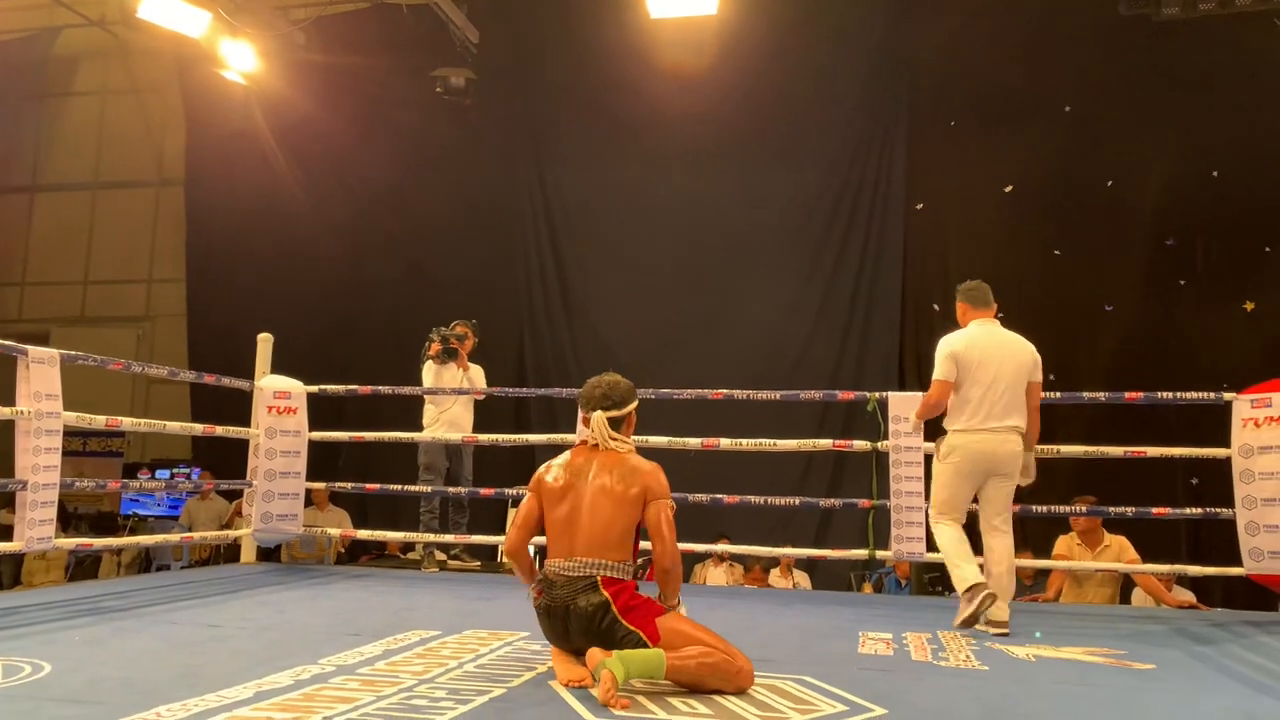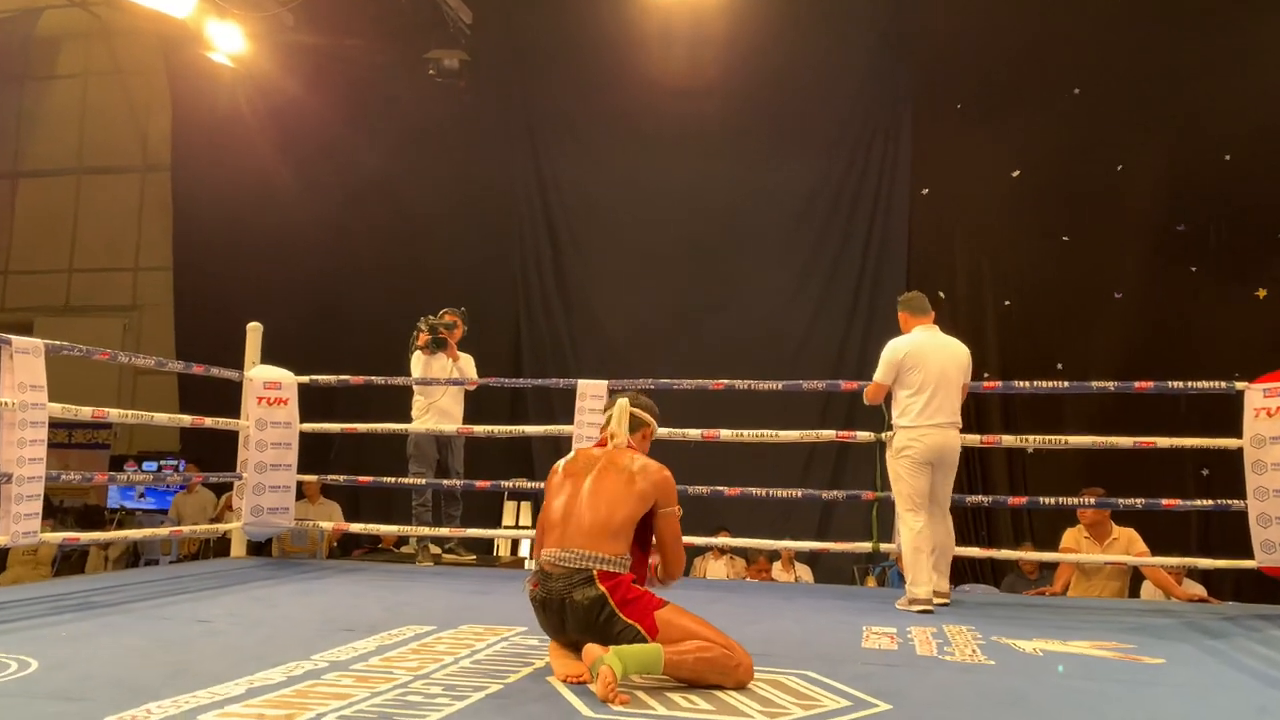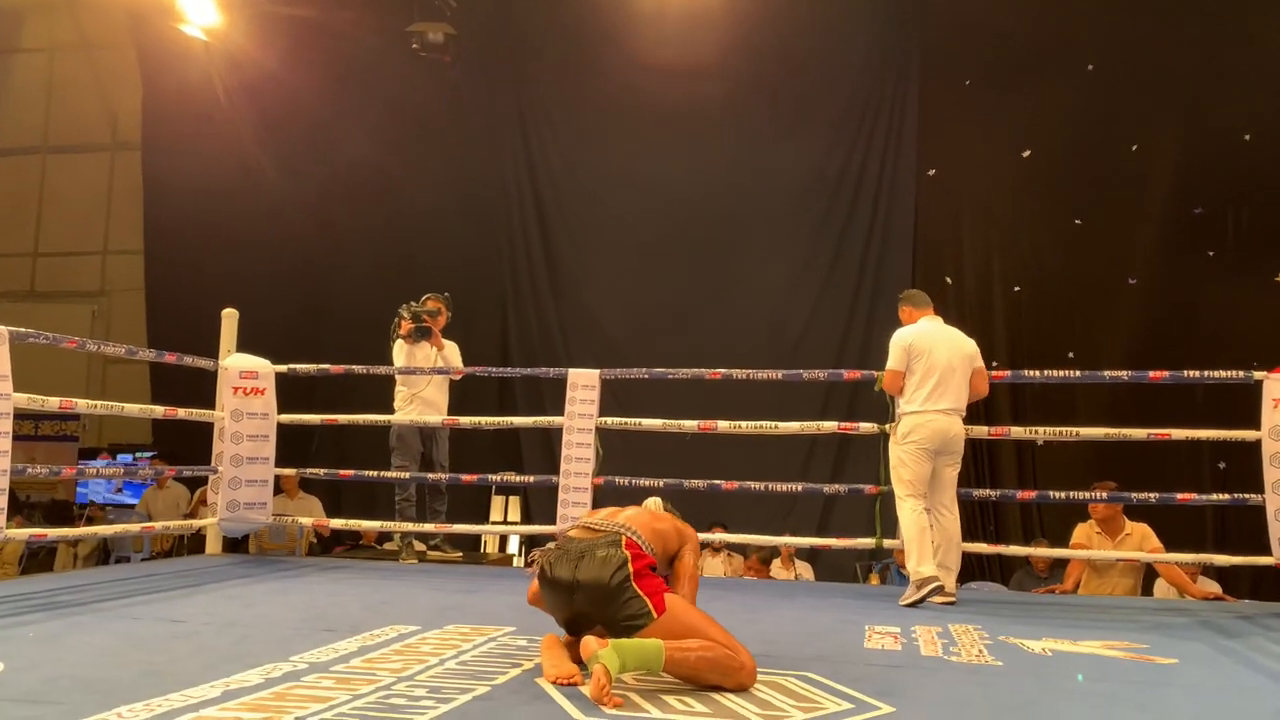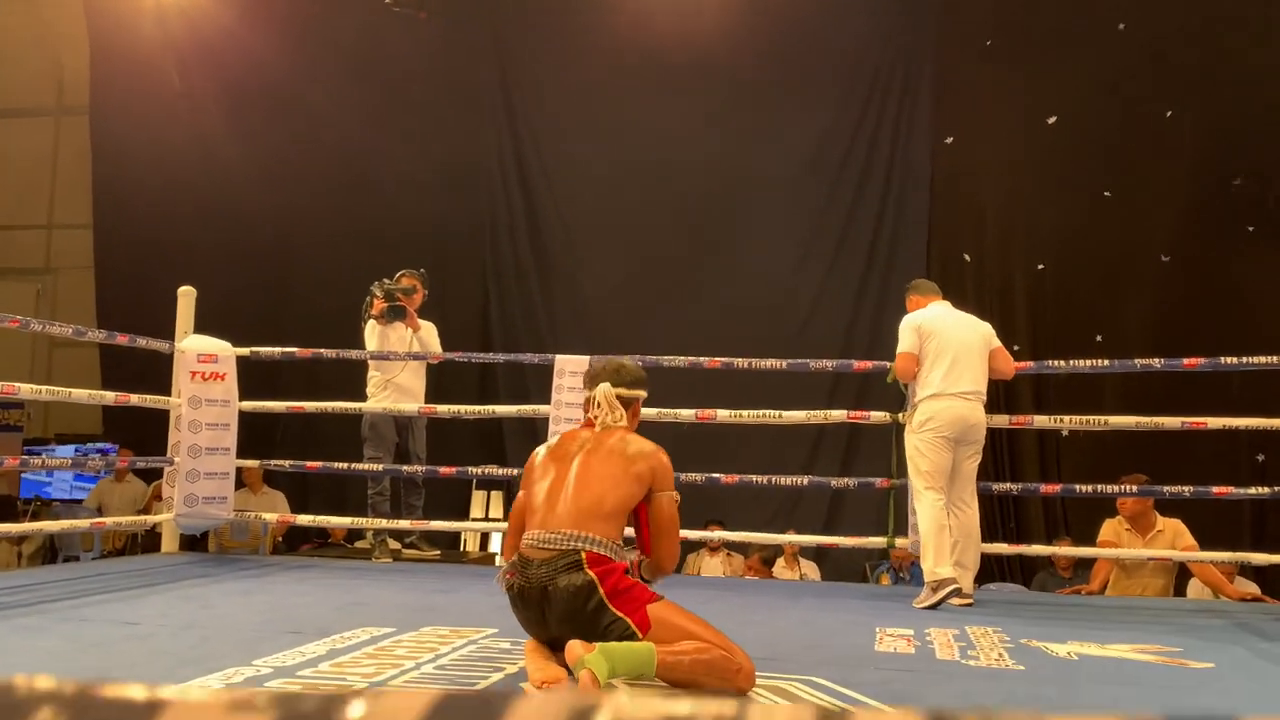
dt=0.7s
person 1, frame 1
left shoulder: (954, 343)
right shoulder: (1025, 347)
left elbow: (936, 401)
right elbow: (1033, 408)
left wrist: (918, 417)
right wrist: (1028, 453)
left hip: (964, 444)
right hip: (1008, 445)
left knee: (945, 519)
right knee: (998, 528)
left ankle: (974, 586)
right ankle: (998, 613)
person 1, frame 2
left shoulder: (899, 346)
right shoulder: (960, 349)
left elbow: (874, 396)
right elbow: (959, 396)
left wrist: (867, 393)
left hip: (912, 438)
right hip: (949, 436)
left knee: (913, 515)
right knee: (940, 512)
left ankle: (919, 594)
right ankle: (940, 587)
person 1, frame 3
left shoulder: (906, 335)
right shoulder: (965, 340)
left elbow: (891, 385)
right elbow: (981, 389)
left hip: (916, 425)
right hip: (953, 427)
left knee: (911, 501)
right knee: (945, 506)
left ankle: (923, 575)
right ankle: (946, 584)
person 1, frame 4
left shoulder: (915, 319)
right shoulder: (978, 323)
left elbow: (904, 370)
right elbow: (1007, 369)
left hip: (935, 411)
right hip: (974, 412)
left knee: (929, 495)
right knee: (964, 500)
left ankle: (940, 577)
right ankle: (964, 583)
person 2, frame 1
left shoulder: (550, 470)
right shoulder: (646, 473)
left elbow: (513, 547)
right elbow: (666, 562)
right wrist: (671, 605)
left hip: (553, 612)
right hip: (606, 606)
right knee: (739, 673)
left ankle: (573, 652)
right ankle: (620, 662)
person 2, frame 2
left shoulder: (563, 465)
right shoulder: (655, 474)
right elbow: (673, 570)
right wrist: (653, 567)
left hip: (546, 604)
right hip: (600, 599)
right knee: (740, 668)
left ankle: (568, 645)
right ankle: (619, 658)
person 2, frame 3
left shoulder: (599, 514)
right shoulder: (683, 531)
right elbow: (682, 608)
right hip: (613, 570)
right knee: (741, 670)
left ankle: (563, 647)
right ankle: (612, 652)
person 2, frame 4
left shoulder: (544, 451)
right shoulder: (649, 454)
left elbow: (508, 554)
right elbow: (664, 564)
right wrist: (636, 568)
left hip: (526, 597)
right hip: (588, 588)
right knee: (738, 672)
left ankle: (547, 651)
right ankle: (599, 658)
person 3, frame 1
left shoulder: (475, 370)
right shoulder: (433, 365)
left elbow: (481, 393)
right elbow: (431, 396)
left wrist: (464, 366)
right wrist: (437, 362)
left hip: (462, 440)
right hip: (435, 437)
left knee: (461, 497)
right knee: (431, 497)
left ankle: (457, 549)
right ankle: (428, 552)
person 3, frame 2
left shoulder: (465, 359)
right shoulder: (421, 355)
left elbow: (472, 384)
right elbow: (420, 387)
left wrist: (454, 357)
right wrist: (425, 352)
left hip: (453, 431)
right hip: (424, 429)
left knee: (453, 489)
right knee: (422, 490)
left ankle: (451, 542)
right ankle: (423, 546)
person 3, frame 3
left shoulder: (449, 347)
right shoulder: (404, 343)
left elbow: (458, 373)
right elbow: (403, 378)
left wrist: (438, 345)
right wrist: (408, 341)
left hip: (437, 422)
right hip: (407, 420)
left knee: (438, 482)
right knee: (406, 484)
left ankle: (436, 539)
right ankle: (406, 542)
person 3, frame 4
left shoulder: (426, 328)
right shoulder: (376, 324)
left elbow: (436, 355)
right elbow: (376, 361)
left wrist: (415, 326)
right wrist: (381, 322)
left hip: (414, 410)
right hip: (381, 408)
left knee: (415, 475)
right knee: (379, 476)
left ankle: (413, 535)
right ankle: (380, 540)
person 4, frame 1
left shoulder: (1119, 543)
right shoulder: (1064, 542)
left elbow: (1140, 574)
right elbow: (1060, 569)
left wrist: (1172, 600)
right wrist: (1050, 593)
person 4, frame 2
left shoulder: (1128, 536)
right shoulder: (1072, 535)
left elbow: (1150, 567)
right elbow: (1068, 562)
left wrist: (1182, 594)
right wrist: (1057, 587)
person 4, frame 3
left shoulder: (1142, 532)
right shoulder: (1084, 530)
left elbow: (1163, 564)
right elbow: (1078, 559)
left wrist: (1197, 592)
right wrist: (1068, 585)
person 4, frame 4
left shoulder: (1174, 528)
right shoulder: (1112, 527)
left elbow: (1198, 563)
right elbow: (1106, 559)
left wrist: (1233, 592)
right wrist: (1095, 585)
